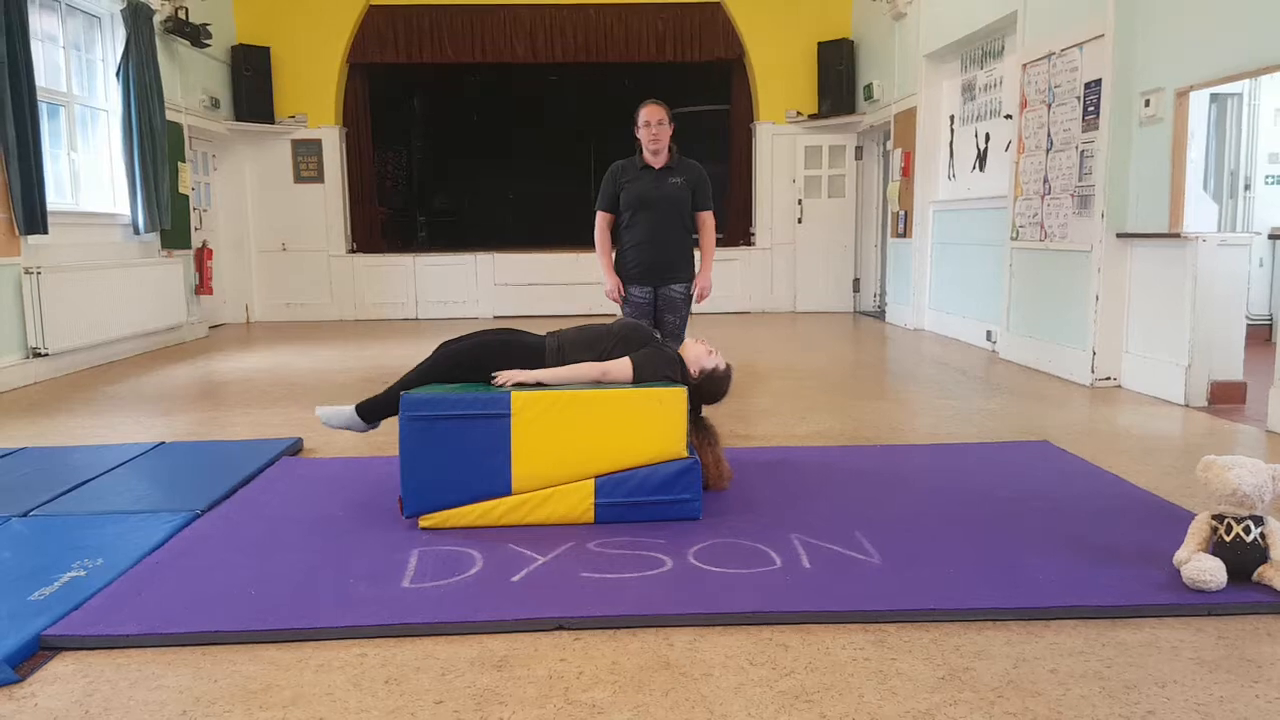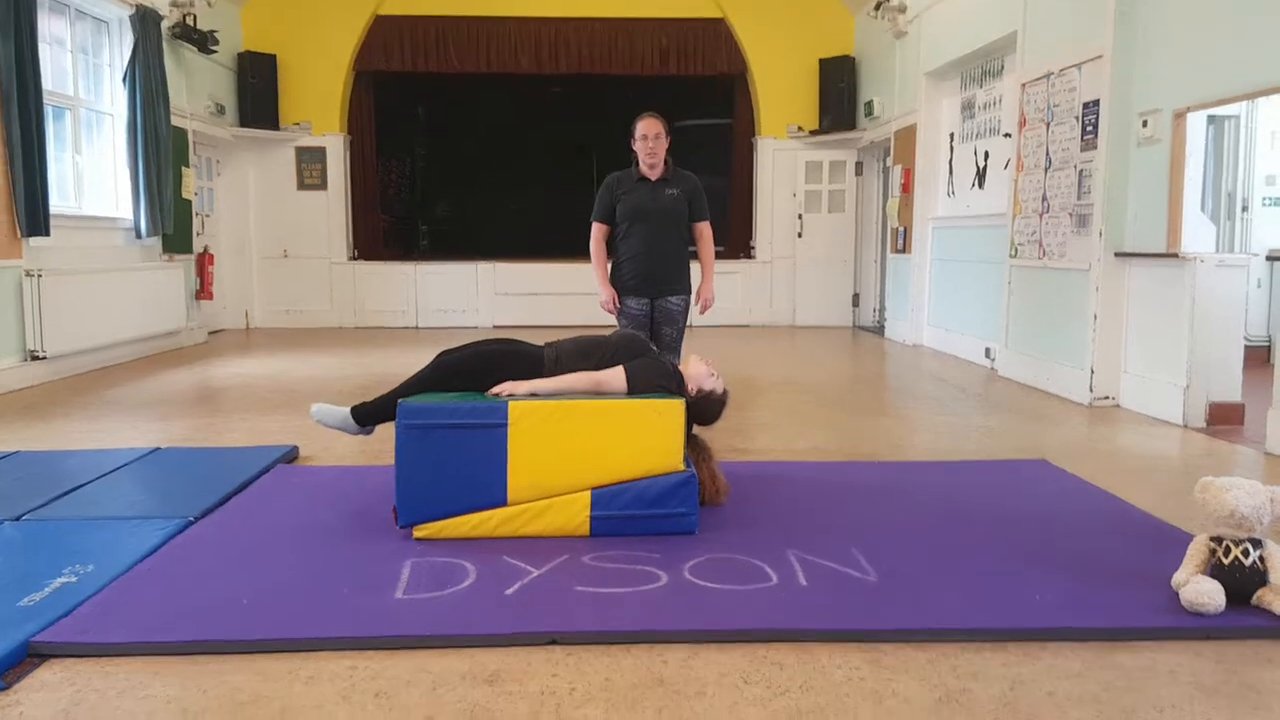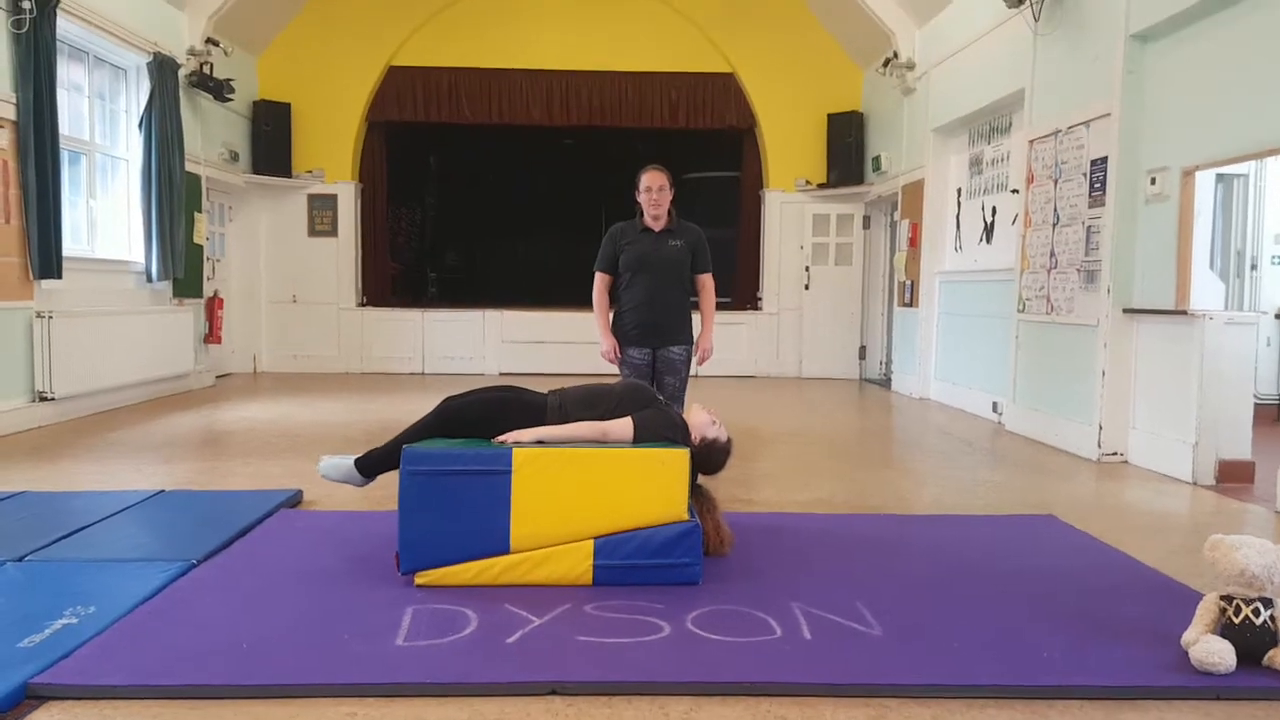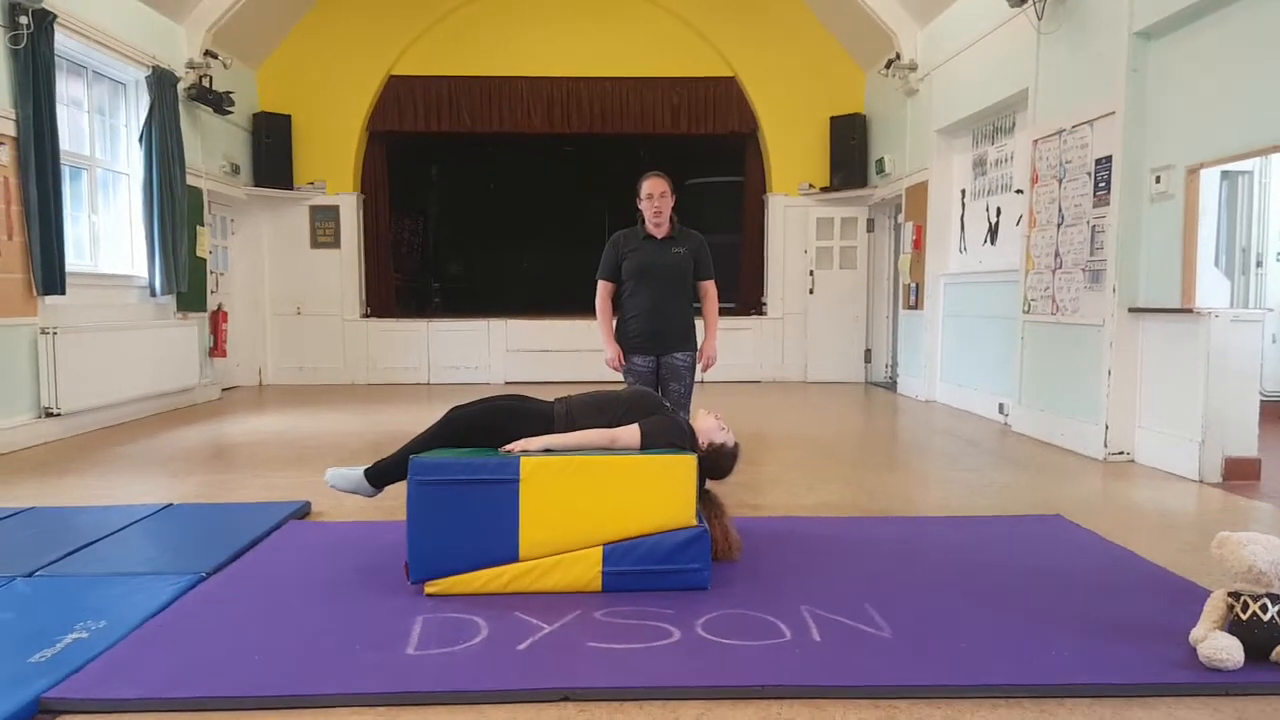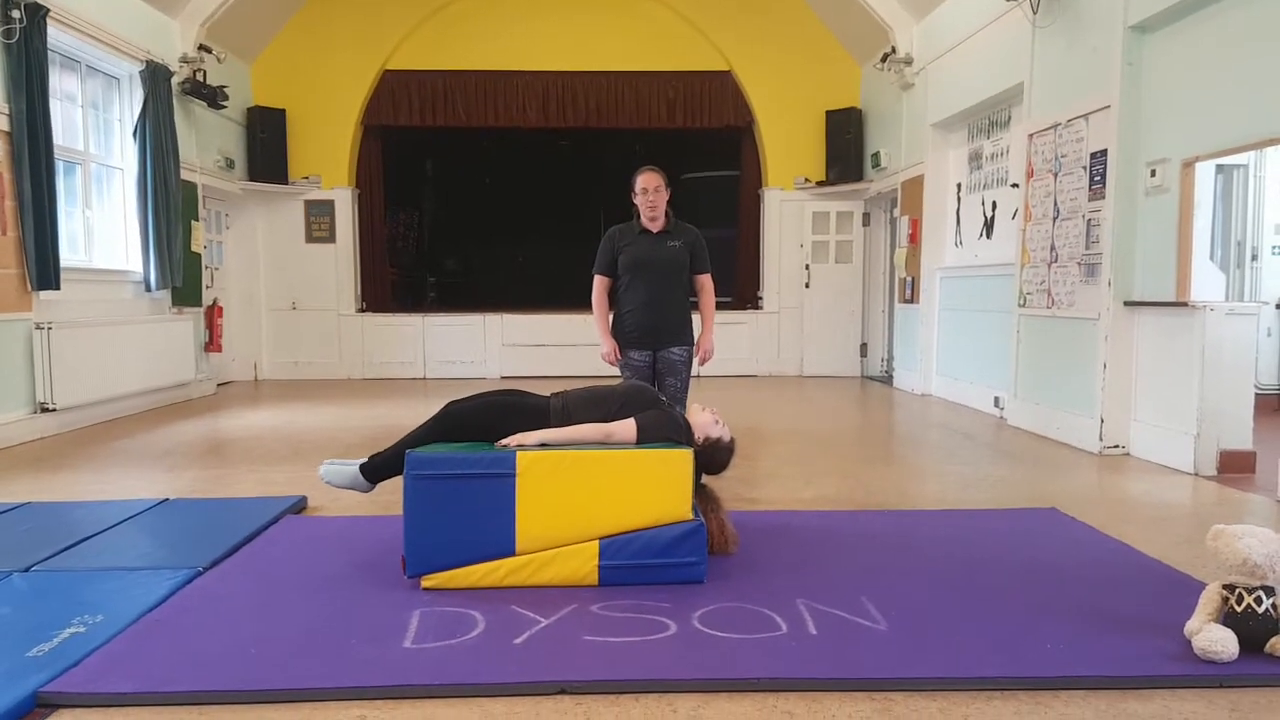
dt=0.5s
person 1, frame 1
left shoulder: (665, 365)
right shoulder: (664, 352)
left elbow: (601, 373)
left wrist: (533, 375)
left hip: (543, 362)
right hip: (544, 347)
left knee: (451, 362)
right knee: (450, 351)
left ankle: (366, 414)
right ankle: (371, 411)
person 1, frame 2
left shoulder: (662, 377)
right shoulder: (662, 367)
left elbow: (596, 382)
left wrist: (528, 386)
left hip: (542, 372)
right hip: (544, 359)
left knee: (447, 371)
right knee: (449, 360)
left ankle: (362, 417)
right ankle: (368, 415)
person 1, frame 3
left shoulder: (667, 427)
right shoulder: (666, 414)
left elbow: (602, 431)
left wrist: (533, 433)
left hip: (544, 420)
right hip: (547, 404)
left knee: (450, 417)
right knee: (452, 407)
left ankle: (364, 468)
right ankle: (368, 462)
person 1, frame 4
left shoulder: (676, 432)
right shoulder: (673, 421)
left elbow: (610, 439)
left wrist: (541, 442)
left hip: (552, 427)
right hip: (553, 413)
left knee: (458, 426)
right knee: (459, 416)
left ankle: (374, 479)
right ankle: (377, 473)
person 1, frame 5
left shoulder: (672, 428)
right shoulder: (668, 415)
left elbow: (606, 433)
left wrist: (537, 436)
left hip: (547, 422)
right hip: (549, 408)
left knee: (453, 421)
right knee: (455, 412)
left ankle: (368, 473)
right ankle: (373, 466)
person 2, frame 1
left shoulder: (692, 172)
right shoulder: (619, 172)
left elbow: (706, 224)
right elbow: (602, 226)
left wrist: (705, 271)
right wrist: (608, 273)
left hip: (678, 279)
right hip: (633, 279)
left knee: (672, 348)
person 2, frame 2
left shoulder: (688, 183)
right shoulder: (615, 184)
left elbow: (703, 233)
right elbow: (598, 237)
left wrist: (707, 281)
right wrist: (603, 284)
left hip: (674, 290)
right hip: (629, 290)
left knee: (669, 360)
person 2, frame 3
left shoulder: (691, 235)
right shoulder: (618, 234)
left elbow: (705, 286)
right elbow: (601, 286)
left wrist: (706, 332)
right wrist: (605, 333)
left hip: (676, 340)
right hip: (631, 340)
left knee: (672, 409)
person 2, frame 4
left shoulder: (693, 242)
right shoulder: (620, 242)
left elbow: (708, 292)
right elbow: (603, 295)
left wrist: (710, 339)
right wrist: (609, 342)
left hip: (680, 347)
right hip: (635, 347)
left knee: (678, 416)
person 2, frame 5
left shoulder: (689, 236)
right shoulder: (616, 237)
left elbow: (704, 287)
right elbow: (600, 289)
left wrist: (707, 333)
right wrist: (605, 337)
left hip: (676, 342)
right hip: (632, 342)
